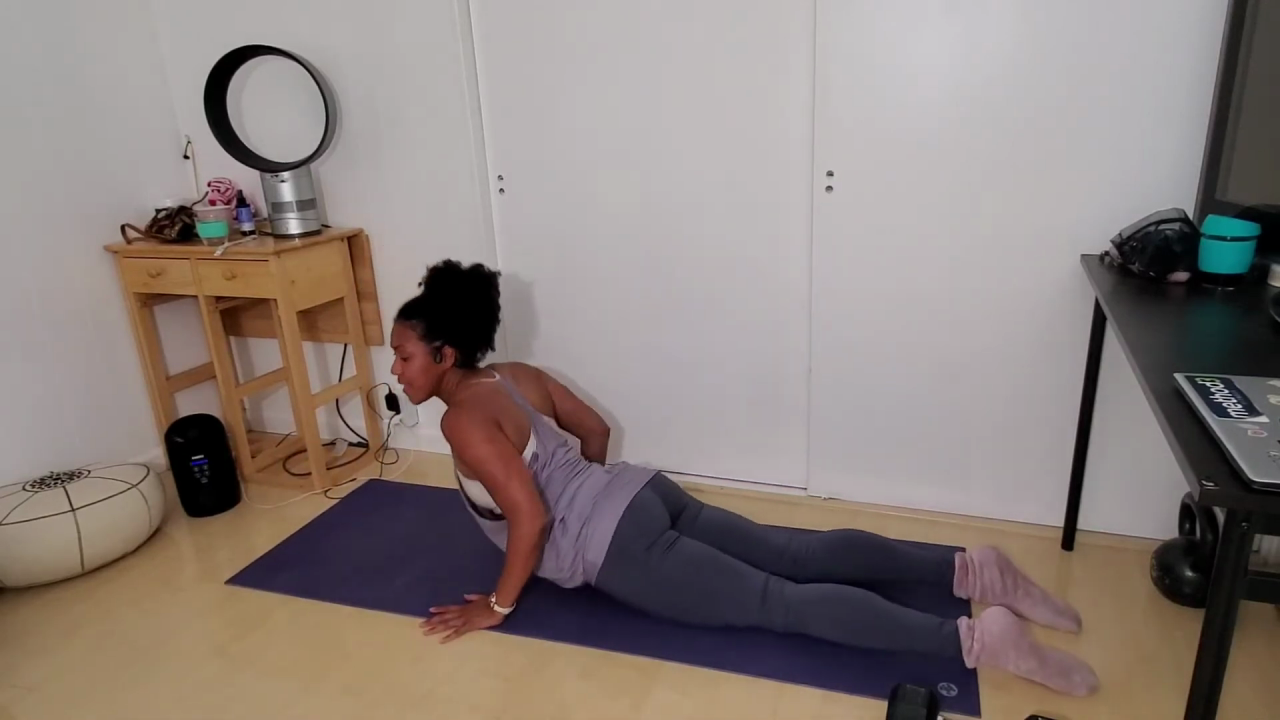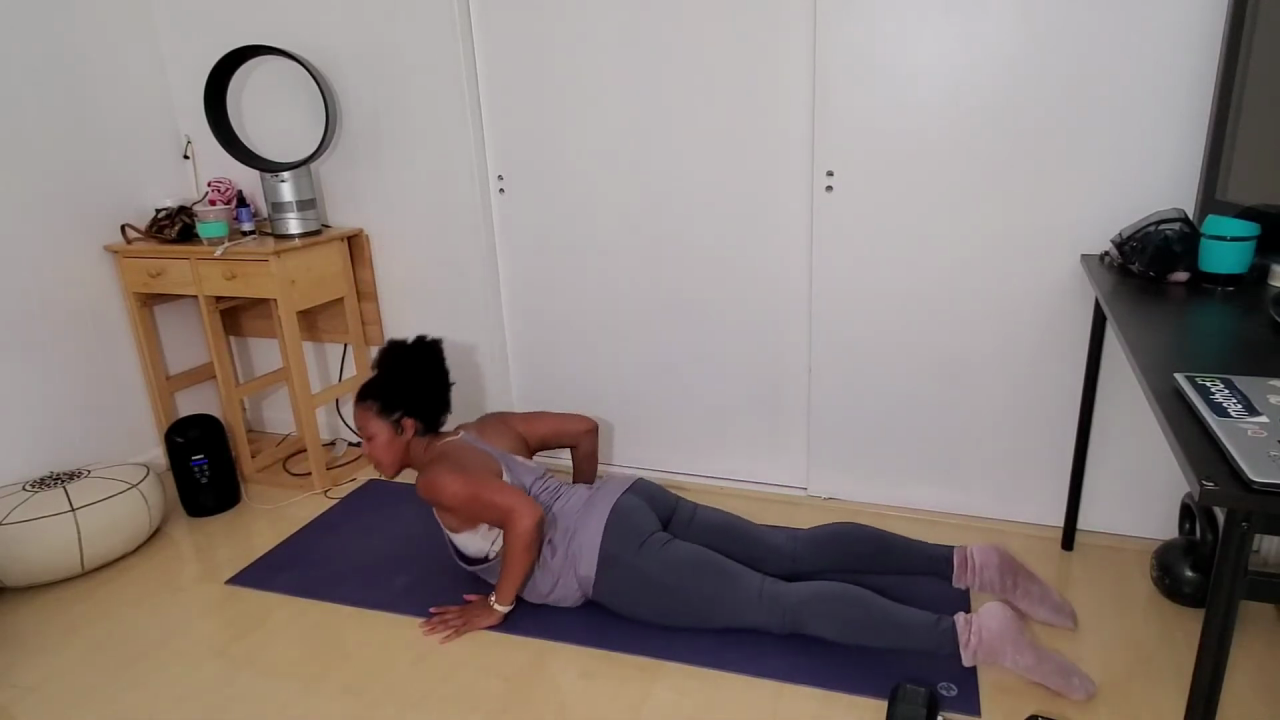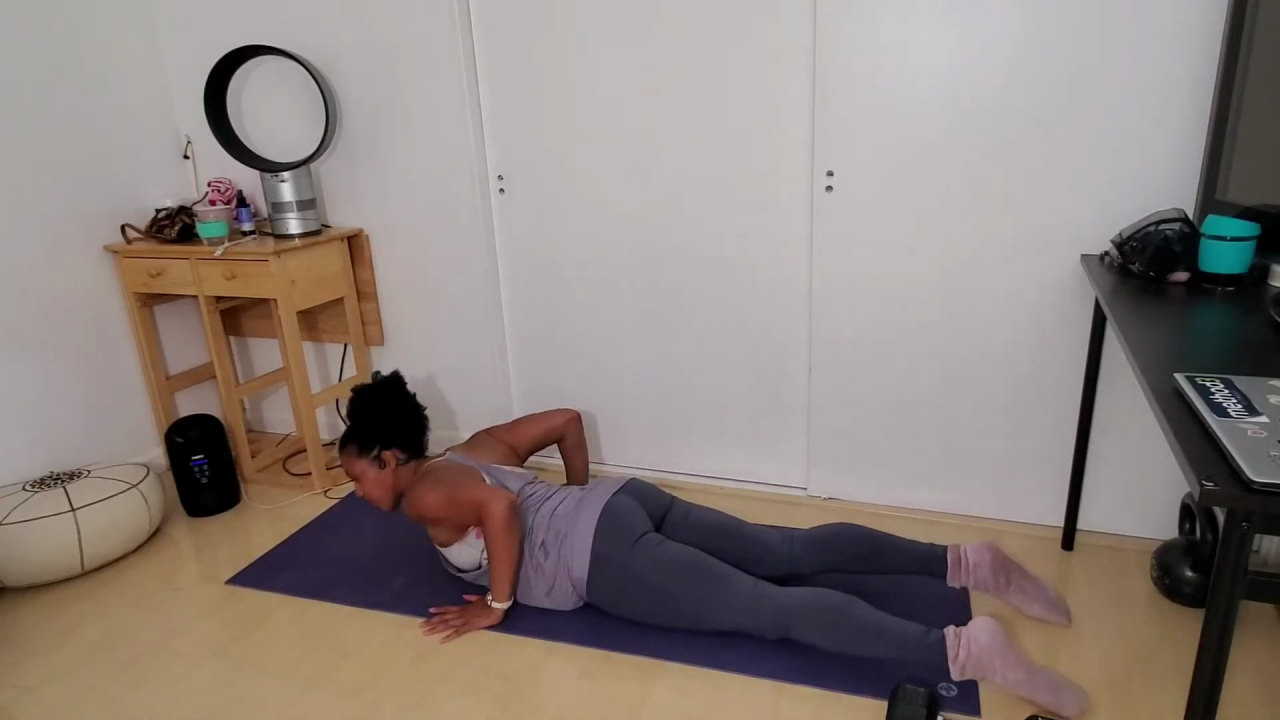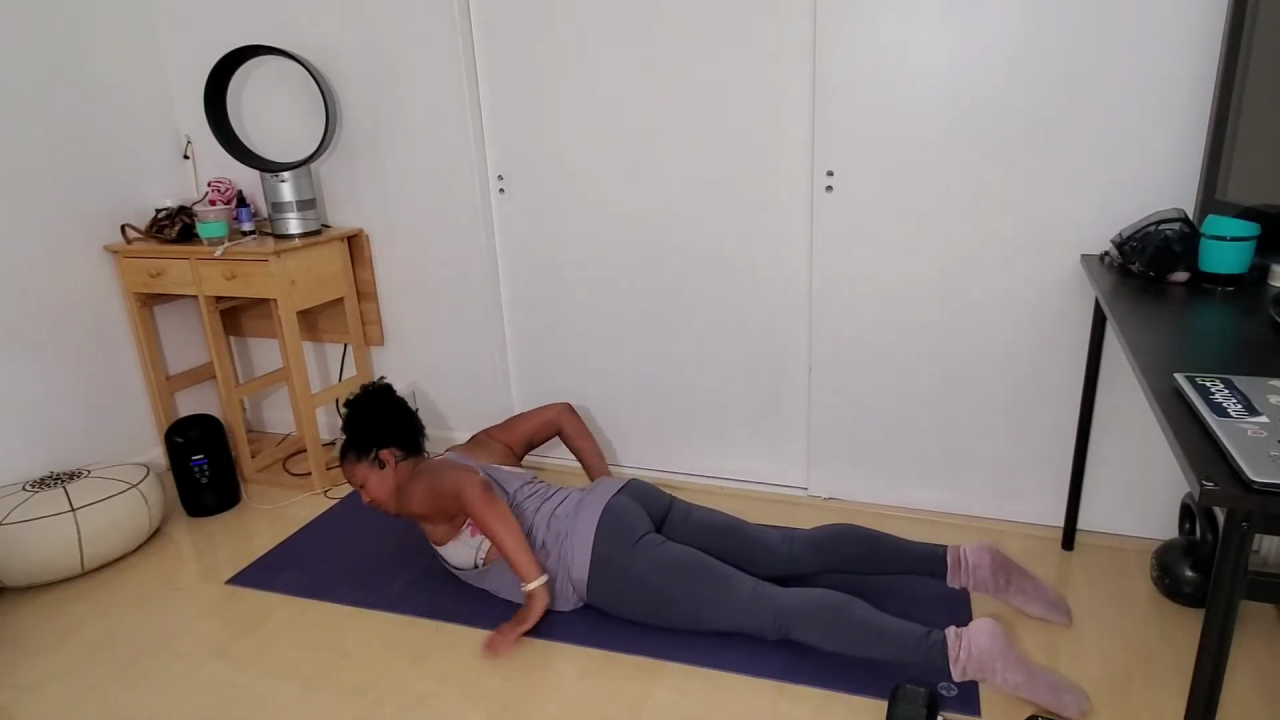
dt=0.3s
person 1, frame 1
left shoulder: (463, 419)
right shoulder: (516, 375)
left elbow: (529, 517)
left wrist: (498, 605)
left hip: (617, 550)
right hip: (642, 493)
left knee: (781, 603)
right knee: (802, 555)
left ankle: (974, 639)
right ankle: (969, 570)
person 1, frame 2
left shoulder: (437, 479)
right shoulder: (486, 429)
left elbow: (526, 514)
right elbow: (585, 427)
left wrist: (497, 605)
left hip: (615, 558)
right hip: (631, 503)
left knee: (780, 605)
right knee: (796, 553)
left ankle: (972, 635)
right ankle: (969, 563)
person 1, frame 3
left shoulder: (424, 495)
right shoulder: (476, 446)
left elbow: (499, 507)
right elbow: (567, 420)
left wrist: (495, 604)
left hip: (606, 561)
right hip: (627, 503)
left knee: (772, 609)
right knee: (791, 553)
left ankle: (959, 648)
right ankle: (962, 561)
person 1, frame 4
left shoulder: (421, 490)
right shoulder: (475, 446)
left elbow: (477, 497)
right elbow: (561, 413)
left wrist: (534, 591)
left hip: (602, 552)
right hip: (624, 504)
left knee: (771, 609)
right knee: (791, 552)
left ankle: (961, 650)
right ankle: (963, 562)
